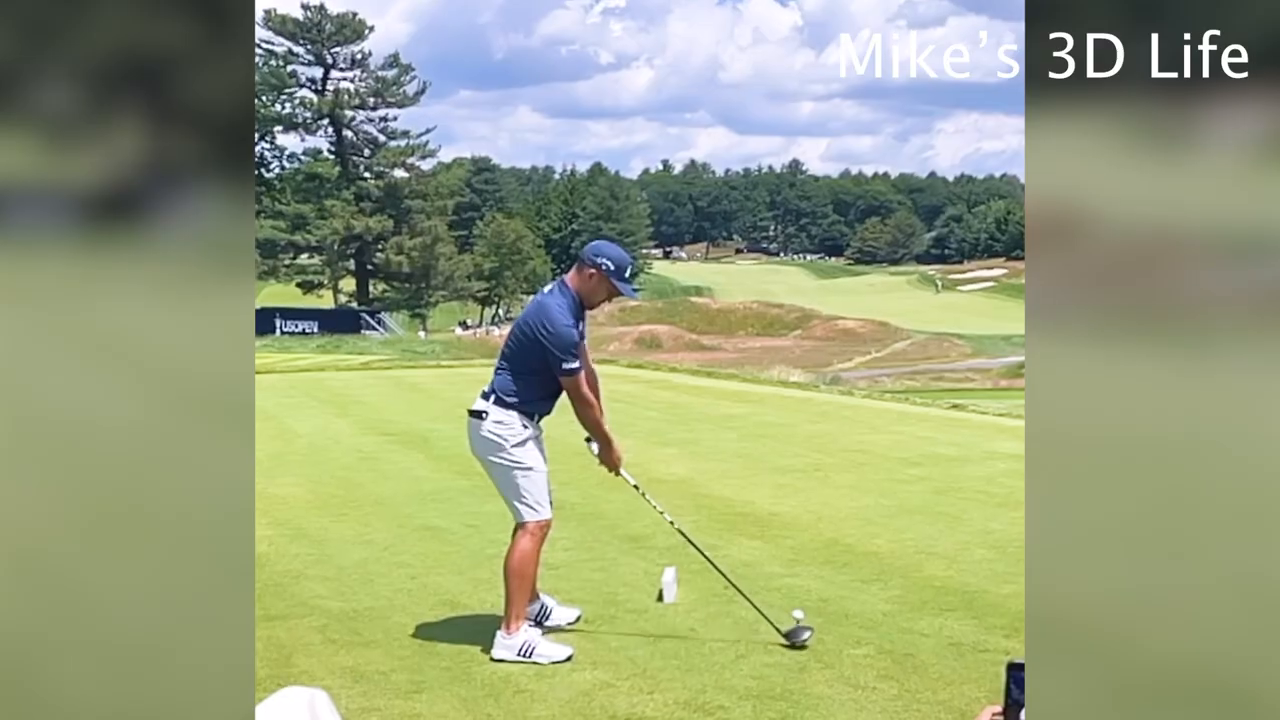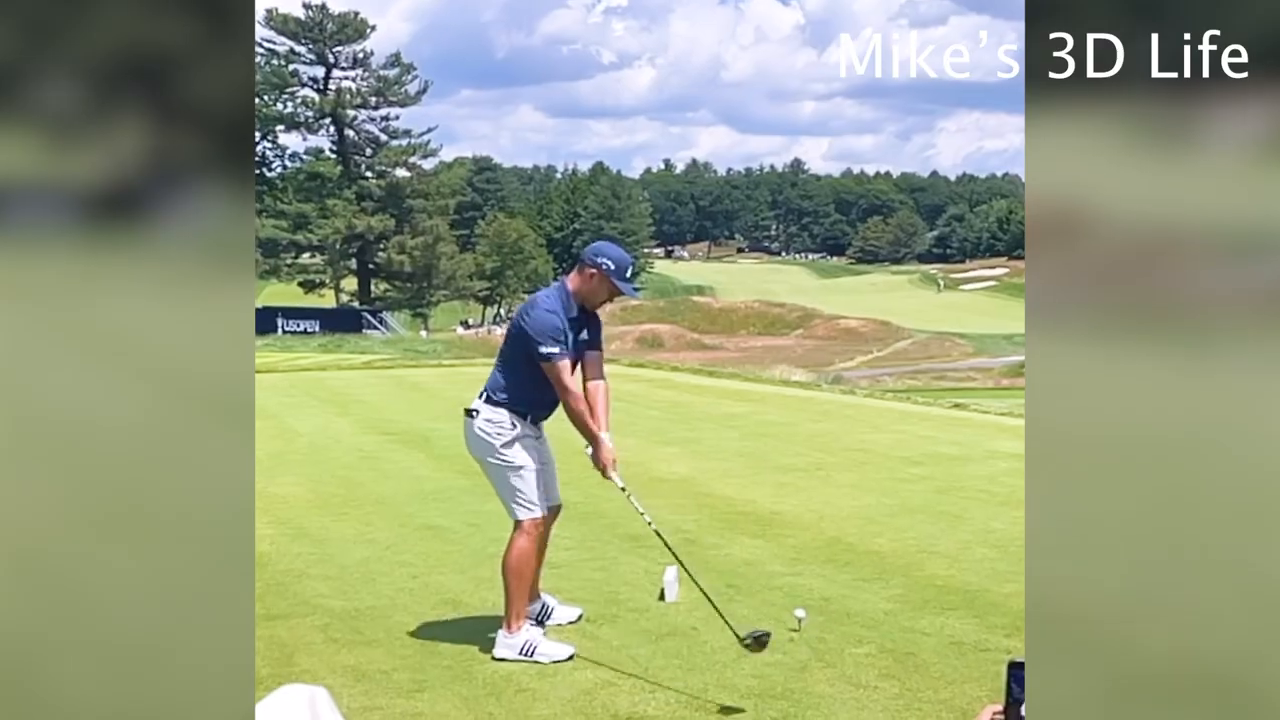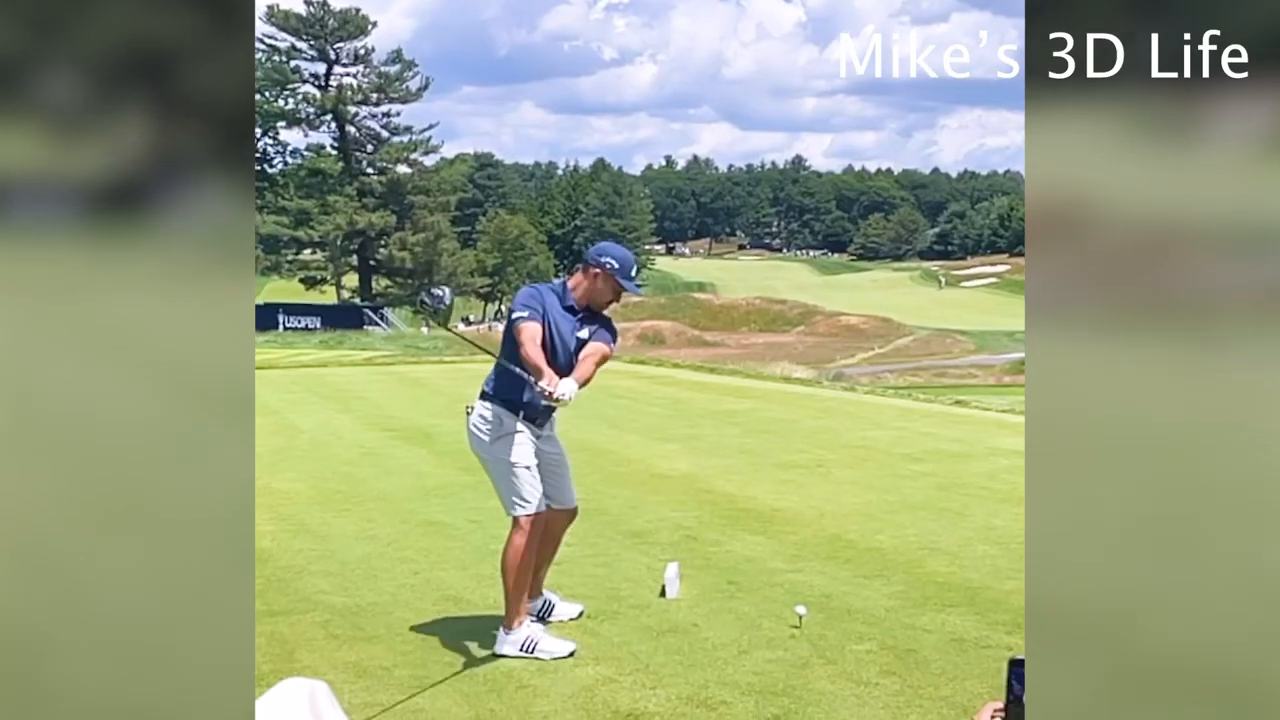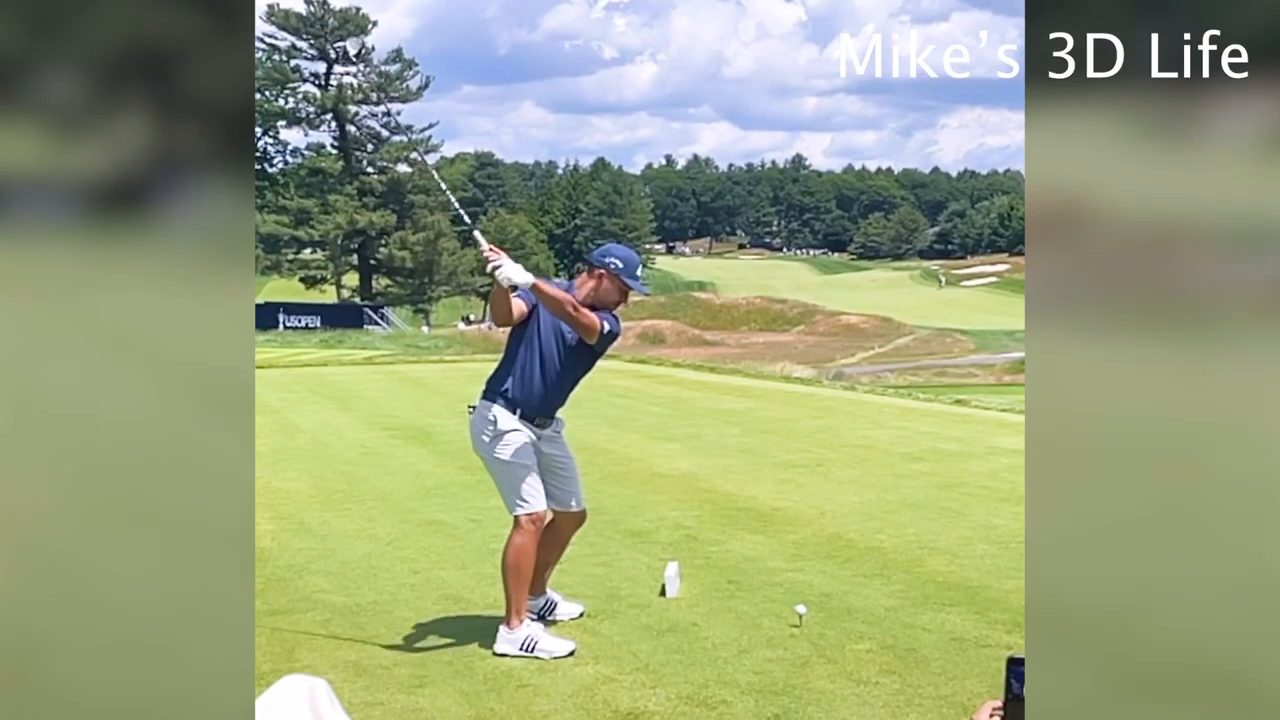
dt=0.2s
person 1, frame 1
left shoulder: (570, 306)
right shoulder: (556, 318)
left elbow: (585, 370)
right elbow: (580, 394)
left wrist: (603, 432)
right wrist: (606, 441)
left hip: (518, 424)
right hip: (505, 426)
left knee: (537, 515)
right knee: (534, 522)
left ankle: (531, 603)
right ankle: (512, 634)
person 1, frame 2
left shoulder: (590, 322)
right shoulder: (544, 310)
left elbow: (594, 379)
right elbow: (564, 385)
left wrist: (603, 434)
right wrist: (597, 440)
left hip: (528, 426)
right hip: (500, 425)
left knee: (547, 511)
right knee: (531, 520)
left ankle: (532, 602)
right ankle: (513, 633)
person 1, frame 3
left shoulder: (603, 327)
right shoulder: (536, 296)
left elbow: (591, 358)
right elbow: (528, 342)
left wrist: (570, 384)
right wrist: (545, 376)
left hip: (541, 426)
right hip: (501, 421)
left knee: (562, 511)
right knee: (529, 517)
left ankle: (533, 598)
right ankle: (514, 629)
person 1, frame 4
left shoulder: (607, 326)
right shoulder: (537, 294)
left elbow: (573, 314)
right elbow: (502, 315)
left wrist: (529, 280)
right wrist: (503, 276)
left hip: (545, 427)
right hip: (501, 421)
left knee: (572, 514)
right knee: (531, 518)
left ankle: (535, 597)
right ankle: (514, 629)
